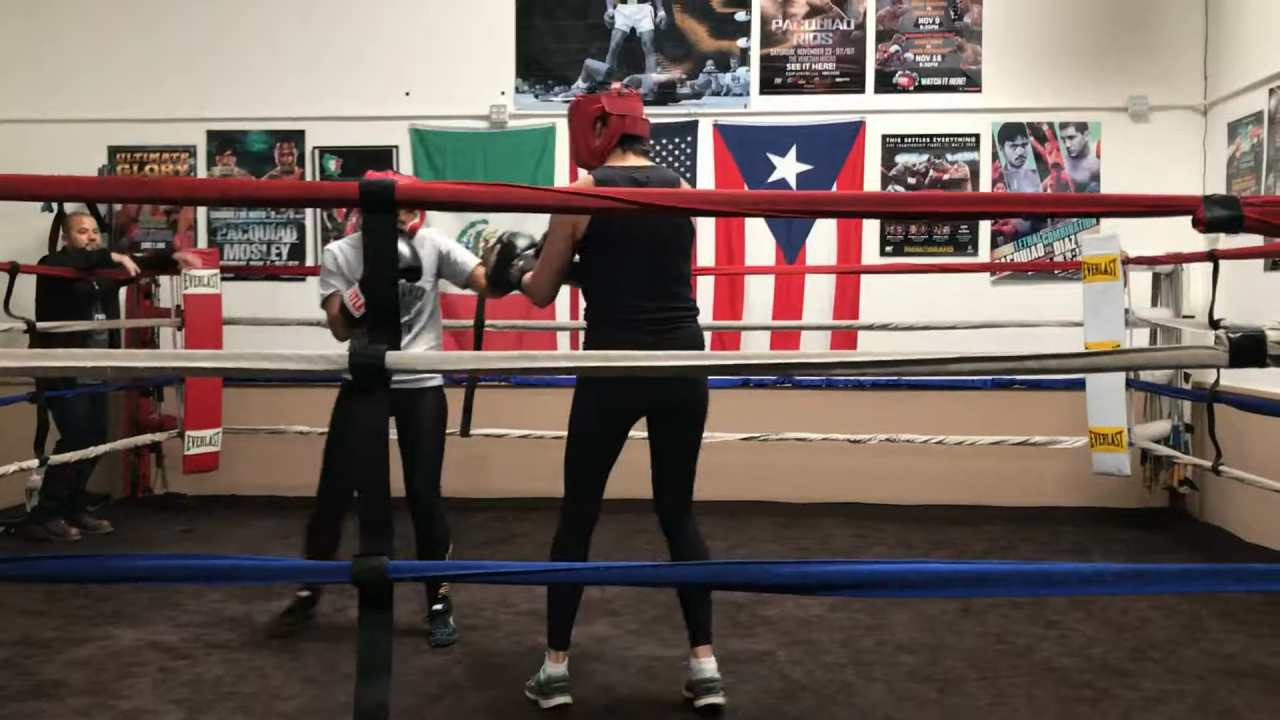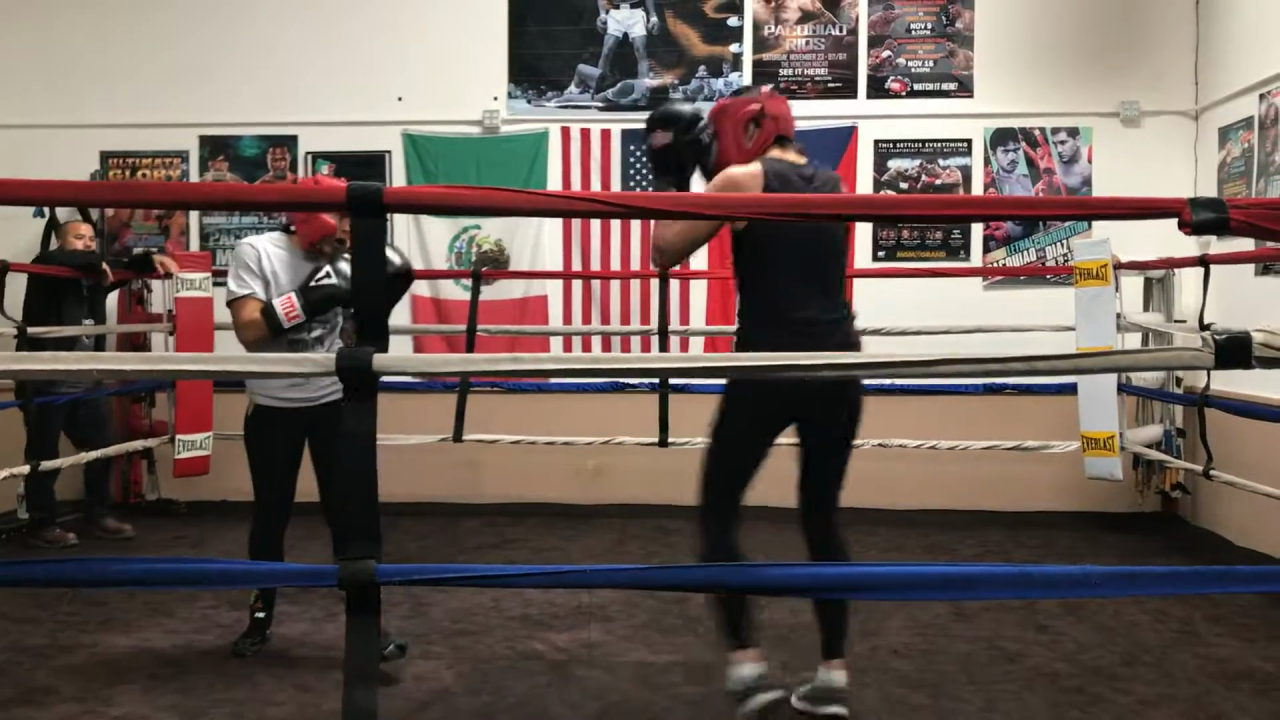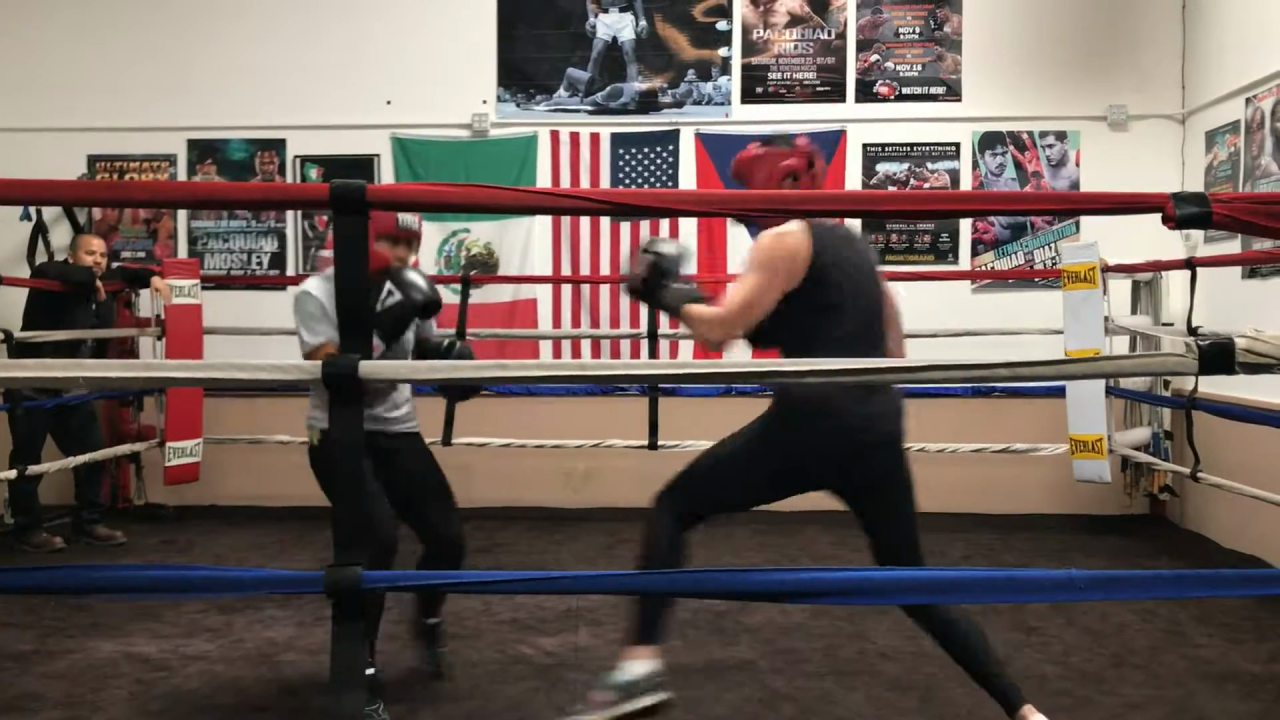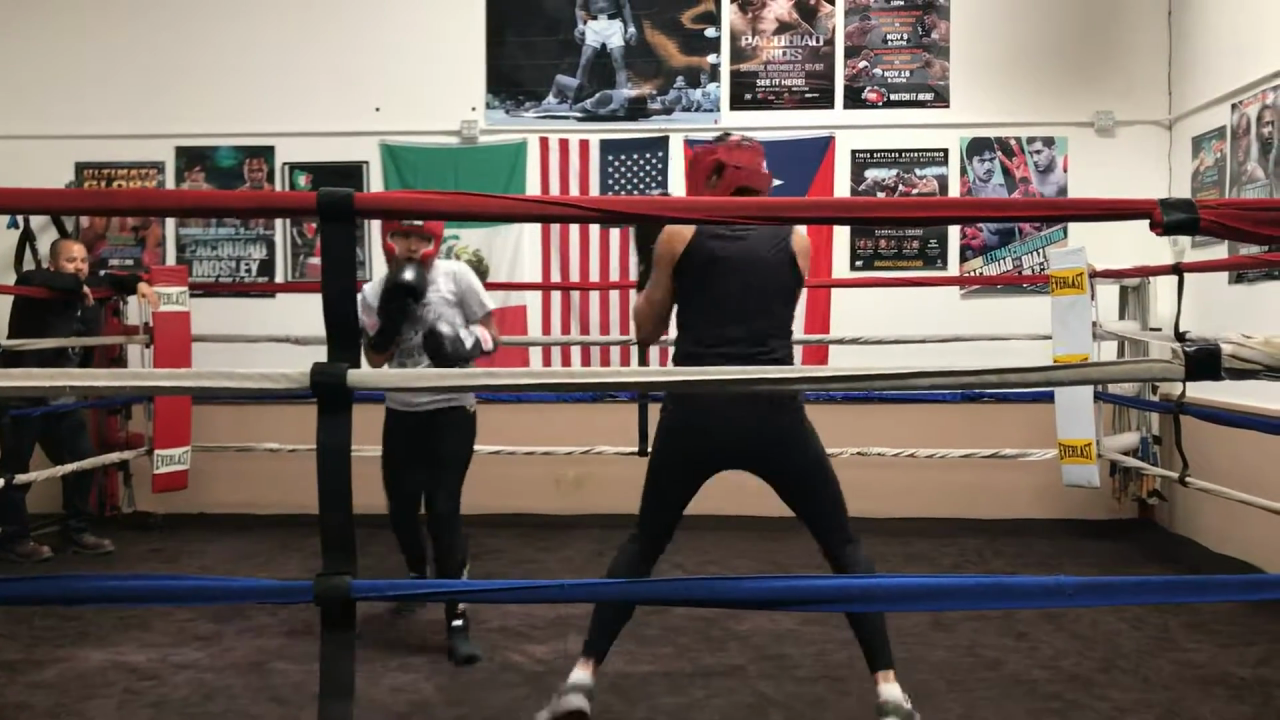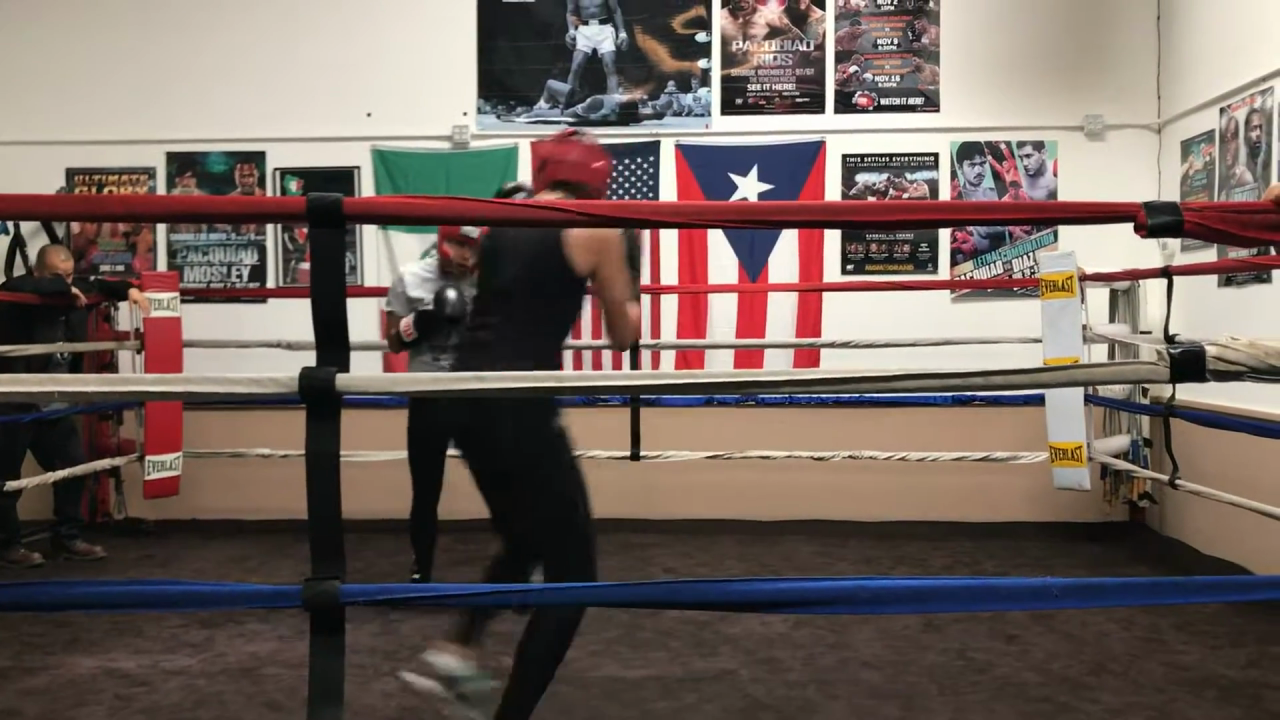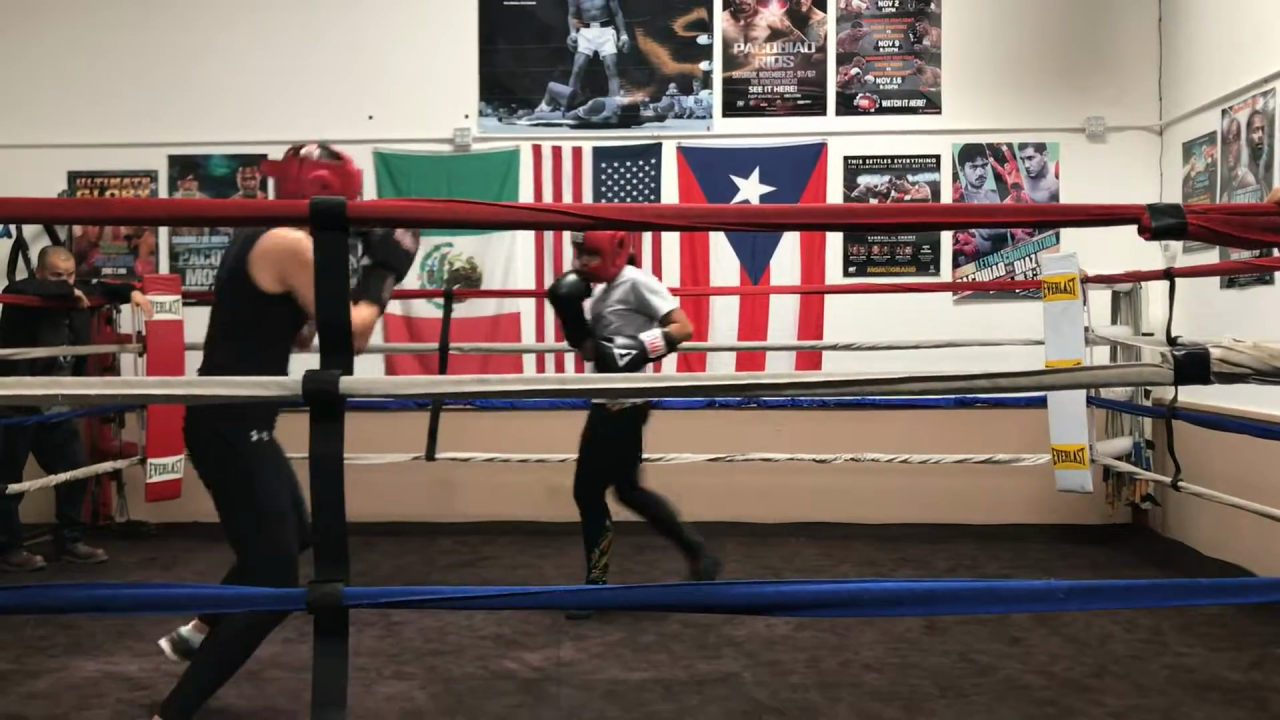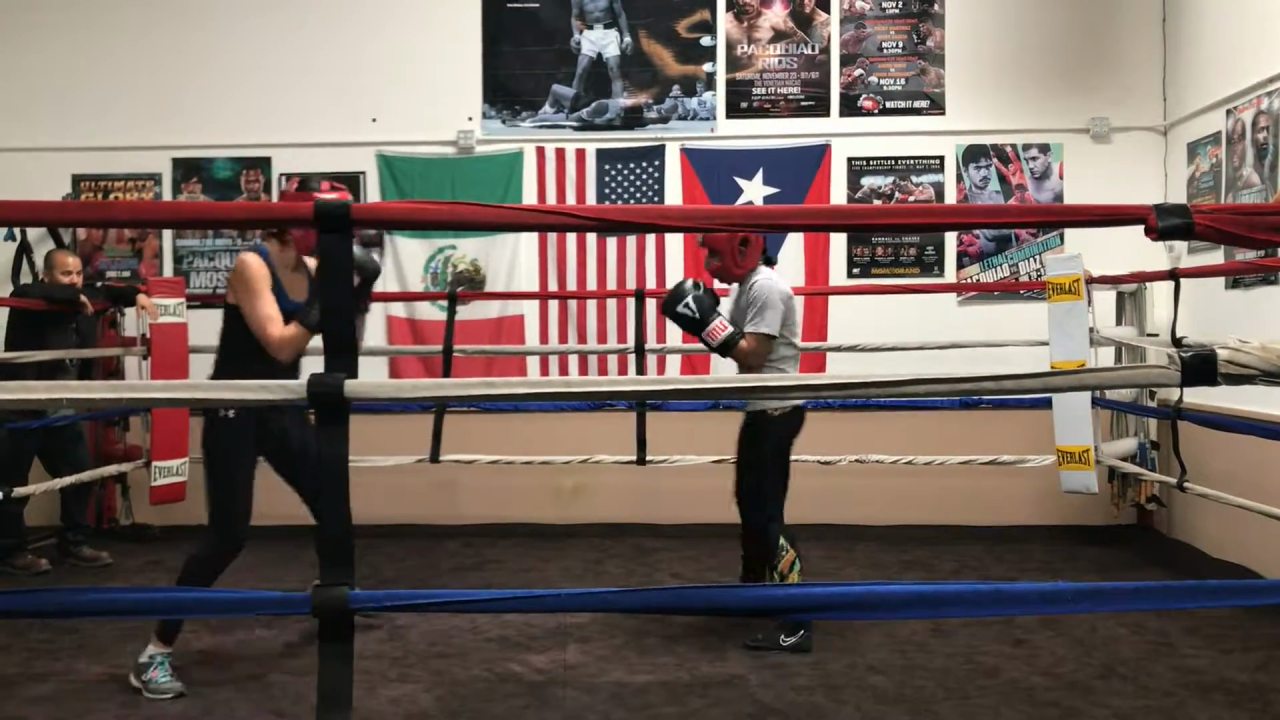
dt=0.7s
person 1, frame 1
left shoulder: (583, 191)
right shoulder: (680, 190)
left elbow: (541, 292)
left wrist: (513, 270)
left hip: (616, 368)
left knee: (578, 516)
right knee: (678, 514)
left ankle: (556, 668)
right ankle: (704, 666)
person 1, frame 2
left shoulder: (742, 180)
right shoulder: (833, 184)
left elbow: (660, 252)
left wrist: (665, 178)
left hip: (770, 370)
right hip: (840, 366)
left knee: (716, 515)
right knee: (821, 520)
left ankle: (747, 667)
person 1, frame 3
left shoulder: (785, 240)
right shoulder: (857, 246)
left elbow: (717, 330)
left wrist: (667, 291)
left hip: (809, 421)
right hip: (877, 428)
left knee: (668, 513)
left ankle: (641, 668)
person 1, frame 4
left shoulder: (679, 233)
right shoulder: (796, 240)
left elbow: (646, 330)
left wrist: (648, 259)
left hip: (693, 412)
right hip: (773, 414)
left knee: (646, 541)
right knee: (842, 546)
person 1, frame 5
left shoulder: (502, 220)
right shoulder: (598, 229)
right elbow: (623, 335)
right wrist: (625, 276)
left hip: (466, 397)
right hip: (518, 406)
left knee: (525, 540)
right knee: (573, 578)
left ankle: (454, 655)
person 1, frame 6
left shoulder: (257, 240)
right shoulder: (289, 243)
right elbow: (352, 336)
left wrist: (358, 271)
right wrist: (384, 271)
left hip: (228, 419)
right hip: (234, 426)
left knee: (289, 537)
right knee: (273, 590)
left ankle: (201, 631)
person 1, frame 7
left shoulder: (313, 269)
right shoulder: (251, 265)
right elbow: (280, 345)
left wrist: (356, 289)
right wrist: (327, 300)
left hip: (285, 407)
right hip: (235, 408)
right knee: (228, 537)
right ankle: (154, 654)
person 2, frame 1
left shoulder: (432, 244)
right shoulder: (340, 253)
left elbow: (481, 279)
right elbow: (341, 329)
left hip: (420, 388)
right hip: (361, 387)
left knee: (424, 494)
right knee: (334, 491)
left ankle: (438, 600)
right ankle: (307, 593)
person 2, frame 2
left shoulder: (341, 264)
right shoulder: (256, 252)
right elbow: (249, 332)
left wrist: (389, 291)
right wrist: (308, 299)
left hip: (335, 403)
right hip: (272, 407)
left knee: (353, 512)
right knee: (270, 514)
right ankle: (261, 615)
person 2, frame 3
left shoulder: (406, 291)
right shoulder: (318, 294)
left elbow: (423, 348)
left wrist: (449, 354)
right wrist: (386, 324)
left hip: (398, 433)
right hip: (340, 437)
left knee: (448, 540)
right knee: (379, 541)
left ankle: (428, 622)
right ankle: (360, 669)
person 2, frame 4
left shoulder: (456, 276)
right shoulder: (374, 292)
left elbow: (491, 335)
right elbow: (375, 358)
left wrist: (466, 342)
right wrist: (391, 312)
left hip: (450, 411)
right hip: (402, 413)
left knee: (443, 512)
right knee: (401, 510)
left ankle: (457, 618)
right ankle: (419, 577)
person 2, frame 5
right shoulder: (410, 277)
right elbow: (393, 341)
right wrist: (422, 322)
right hip: (428, 397)
right knee: (426, 489)
right ankle: (421, 576)
person 2, frame 6
left shoulder: (637, 282)
right shoulder: (604, 292)
left elbow: (684, 328)
right elbow: (591, 352)
left wrist: (639, 347)
right wrist: (570, 315)
left hip: (621, 404)
right hip: (617, 404)
left knee: (587, 492)
right knee: (629, 490)
left ankle: (594, 585)
right ankle: (701, 555)
person 2, frame 7
left shoulder: (766, 287)
right shoulder: (745, 285)
left elbow: (750, 354)
right elbow: (733, 343)
left wrist: (707, 320)
right wrist: (701, 319)
left hip: (775, 412)
right hip: (764, 410)
left knee: (765, 513)
right knee: (749, 500)
left ankle: (795, 624)
right ankle: (753, 584)
person 3, frame 1
left shoulder: (106, 270)
right shoulder: (55, 267)
left elbow: (148, 261)
right elbow: (72, 264)
left wrist: (174, 257)
right wrist: (109, 257)
left hip: (97, 374)
right hip: (67, 375)
left knee: (89, 442)
right knee: (78, 443)
left ankle: (75, 510)
right ankle: (45, 515)
person 3, frame 2
left shoulder: (96, 274)
right shoulder: (46, 269)
left elbow: (125, 266)
right elbow: (51, 259)
left wrist: (153, 259)
right wrist: (93, 261)
left hip: (84, 383)
right hip: (44, 382)
left knee: (101, 448)
right knee: (43, 456)
left ankle: (99, 515)
right ankle: (42, 525)
person 3, frame 3
left shoulder: (104, 285)
right shoulder: (51, 280)
left elbow: (125, 274)
right elbow: (45, 271)
left wrist: (151, 277)
right wrist: (89, 278)
left hip: (75, 392)
right hip: (32, 390)
left knee: (93, 455)
right knee: (27, 462)
left ankle: (88, 522)
right ankle: (27, 530)
person 3, frame 4
left shoulder: (88, 288)
right shoulder: (34, 285)
left elbow: (110, 281)
right elbow: (32, 279)
left wrist: (137, 283)
right wrist: (77, 287)
left hip: (63, 399)
left knee: (82, 462)
left ankle: (76, 532)
person 3, frame 5
left shoulder: (74, 292)
left elbow: (98, 286)
left wrist: (128, 289)
right wrist: (62, 288)
left hip: (55, 404)
left knee: (73, 468)
left ankle: (67, 538)
person 3, frame 6
left shoulder: (77, 295)
left elbow: (102, 289)
left wrist: (131, 291)
right wrist: (66, 292)
left hip: (57, 407)
left knee: (75, 471)
left ankle: (69, 541)
person 3, frame 7
left shoulder: (84, 298)
right shoulder: (28, 298)
left elbow: (108, 293)
right elbow: (28, 293)
left wrist: (136, 295)
right wrist: (74, 297)
left hip: (63, 410)
left knee: (80, 474)
left ankle: (73, 544)
